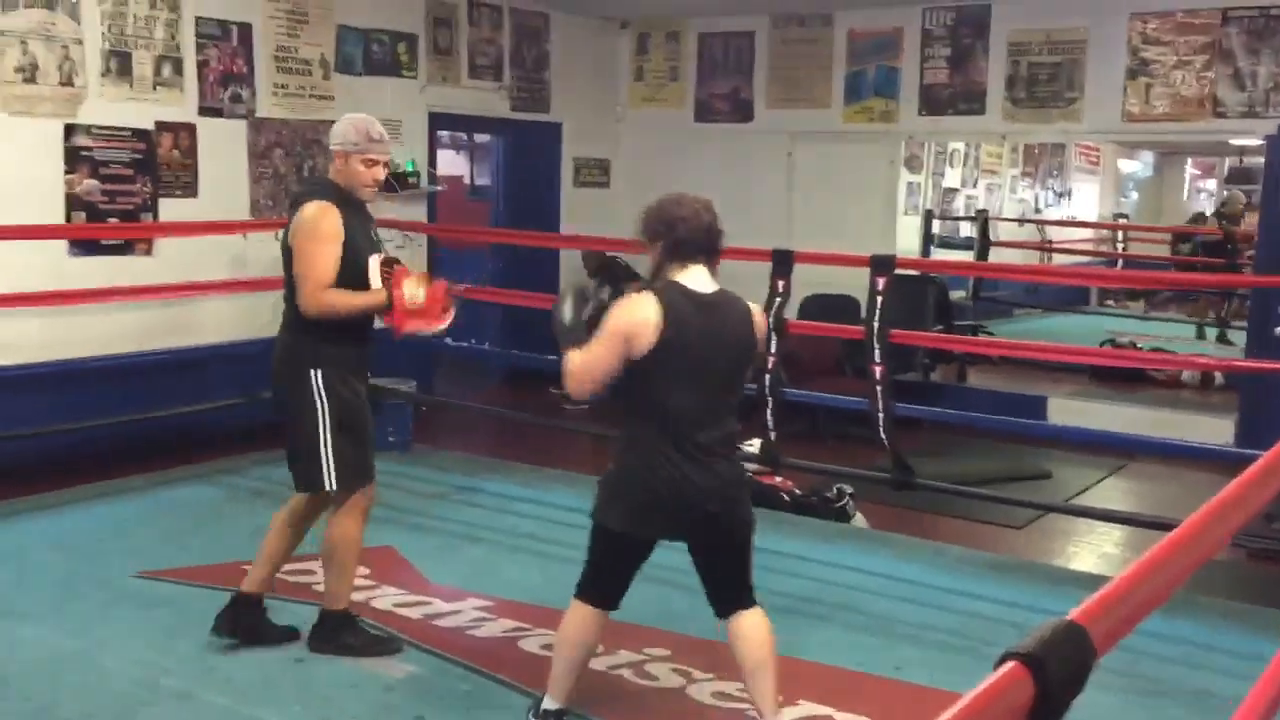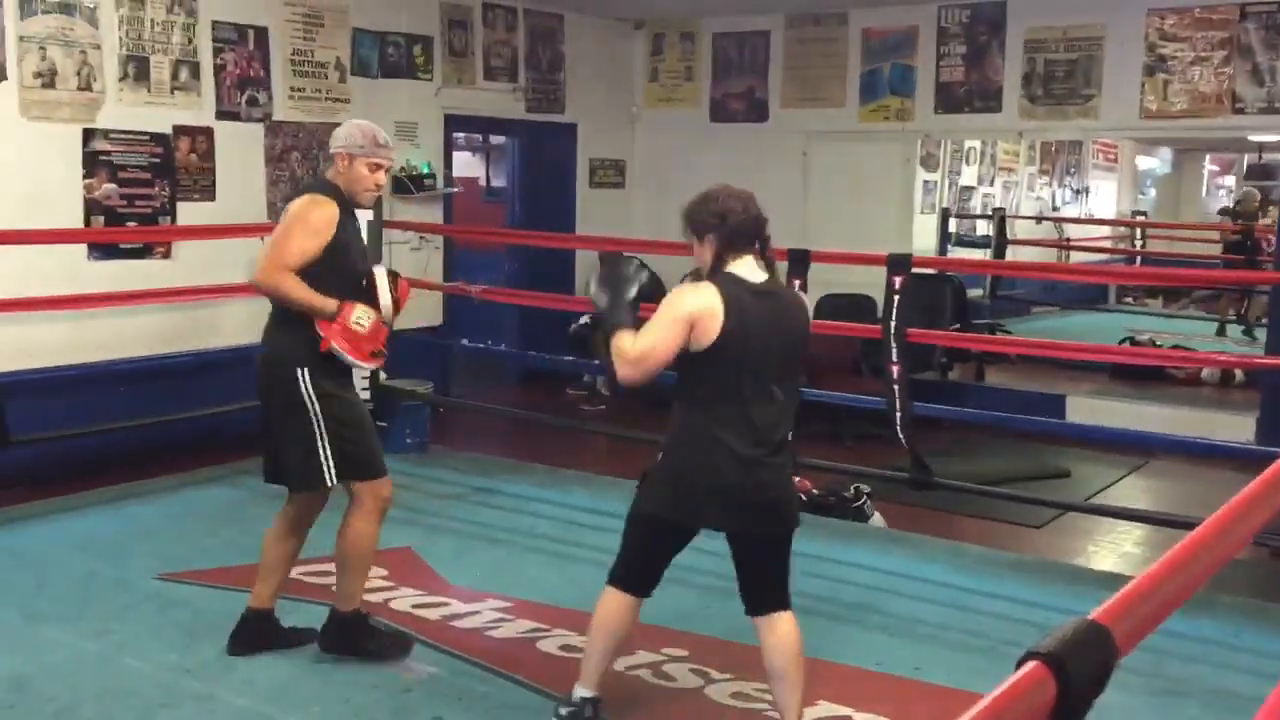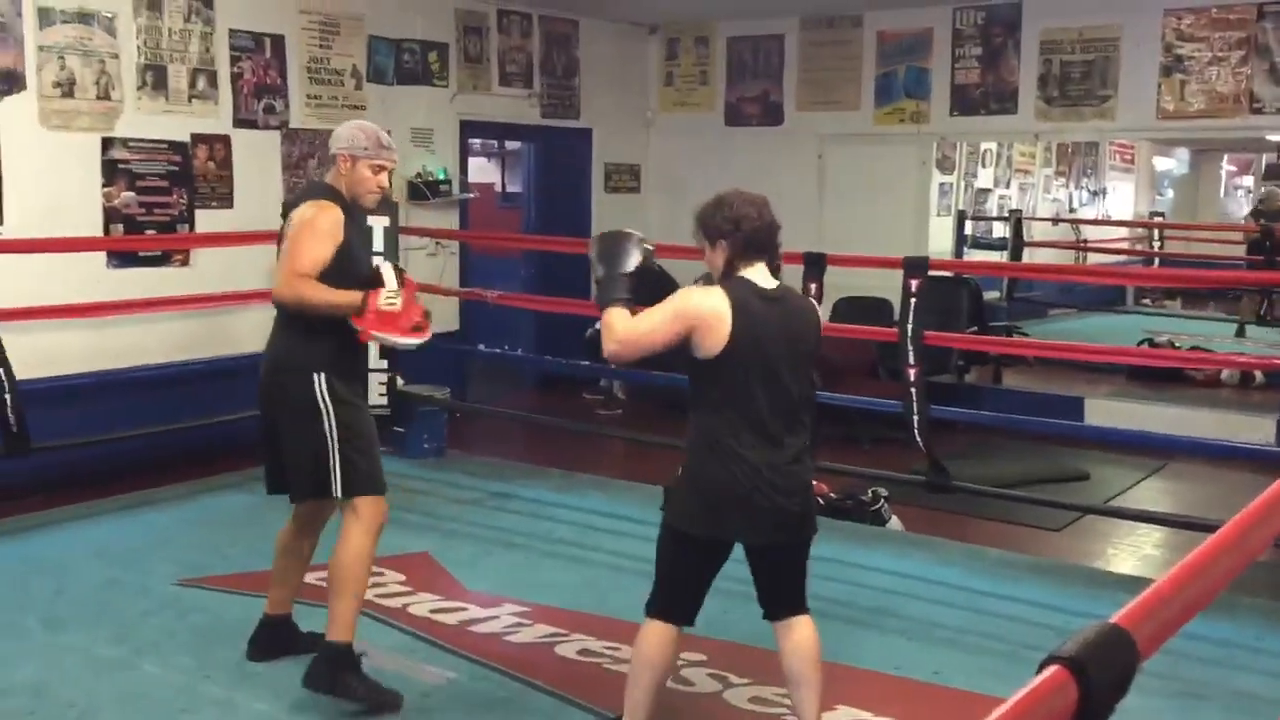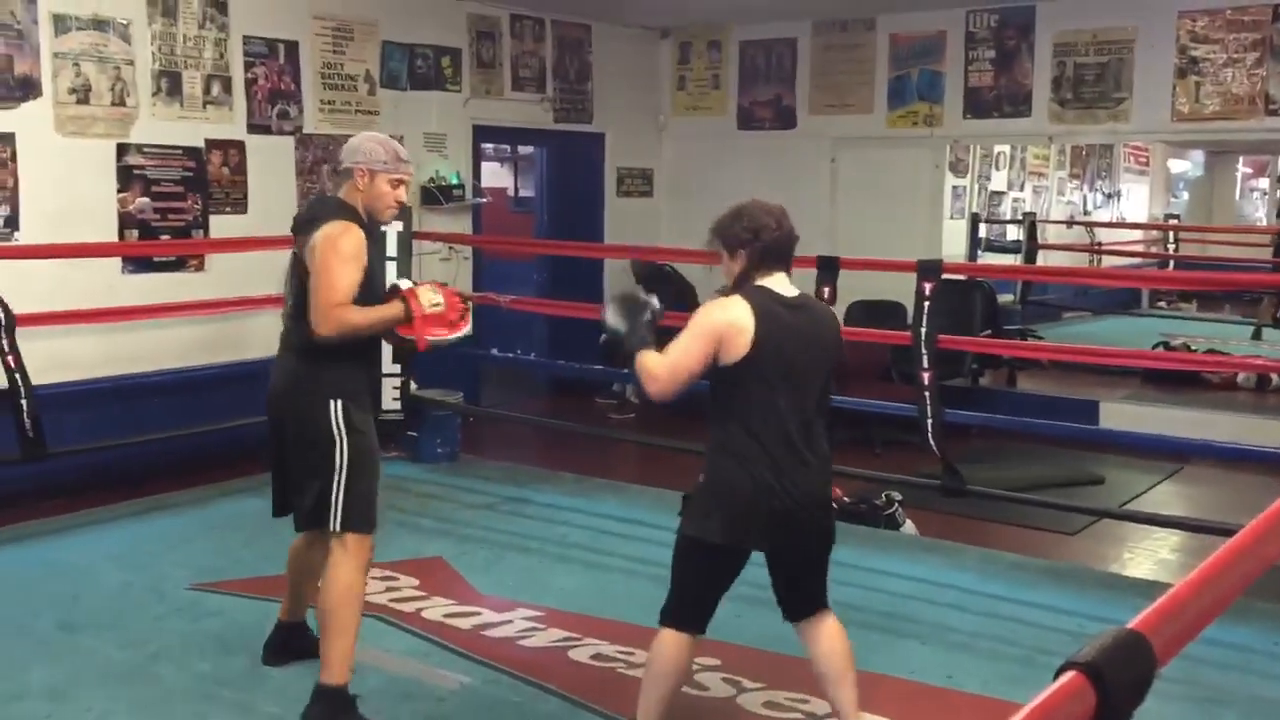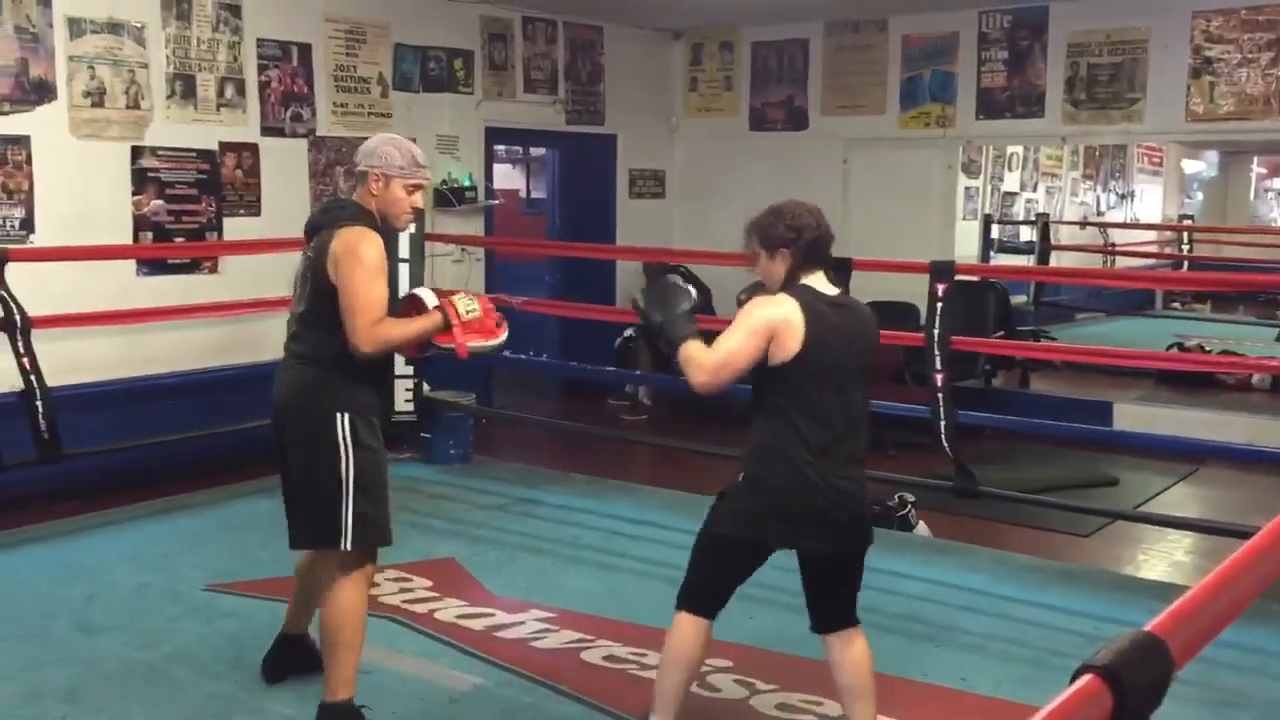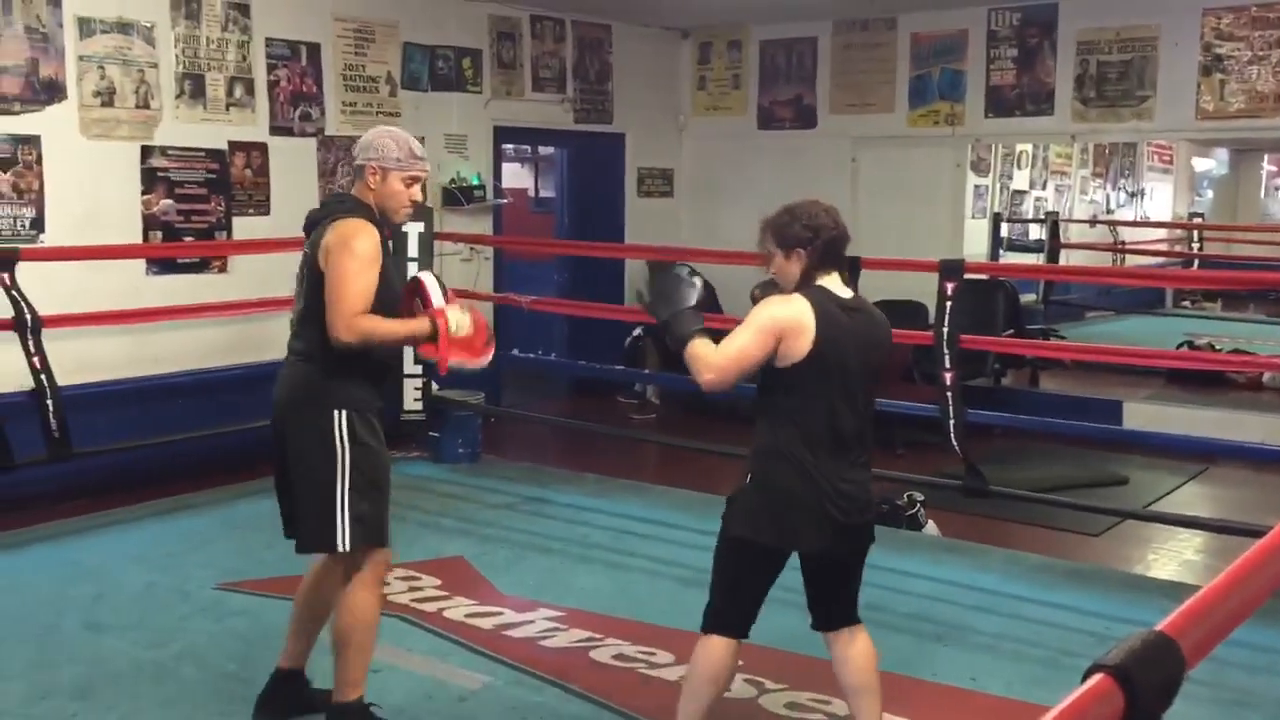
dt=0.2s
person 1, frame 1
left shoulder: (353, 211)
right shoulder: (322, 212)
right elbow: (313, 301)
left wrist: (386, 283)
right wrist: (388, 297)
left hip: (331, 367)
right hip: (318, 369)
left knee: (317, 494)
right knee: (355, 495)
left ankle: (244, 607)
right ankle: (334, 624)
person 1, frame 2
left shoulder: (342, 216)
right shoulder: (317, 206)
right elbow: (270, 275)
left wrist: (373, 299)
right wrist: (336, 311)
left hip: (304, 369)
right hip: (305, 370)
left knee: (306, 496)
right knee: (373, 489)
left ankle: (257, 622)
right ankle: (347, 622)
person 1, frame 3
left shoulder: (339, 215)
right shoulder: (321, 212)
right elbow: (289, 287)
left wrist: (373, 303)
right wrist: (364, 300)
left hip: (302, 373)
right hip: (314, 376)
left knee: (312, 506)
right knee: (365, 507)
left ankle: (275, 628)
right ankle: (336, 660)
person 1, frame 4
left shoulder: (329, 227)
right shoulder: (342, 233)
right elbow: (329, 321)
left wrist: (387, 312)
right wrist: (402, 307)
left hip: (302, 391)
right hip: (326, 398)
left knee: (317, 524)
right knee: (349, 541)
left ankle: (290, 634)
person 1, frame 5
left shoulder: (336, 231)
right shoulder: (361, 240)
right elbow: (368, 338)
left wrist: (416, 325)
right wrist: (440, 317)
left hip: (310, 400)
right hip: (333, 408)
left knee: (330, 540)
right knee: (352, 558)
left ankle: (291, 643)
person 1, frame 6
left shoulder: (351, 230)
right shoulder: (358, 232)
right elbow: (347, 330)
left wrist: (407, 321)
right wrist: (430, 326)
left hip: (317, 403)
right hip: (332, 407)
left knee: (344, 553)
right knee: (368, 562)
person 2, frame 1
left shoulder: (638, 310)
right shoulder: (749, 317)
left elbow: (580, 383)
left wrist: (572, 328)
left hip: (640, 483)
right hip: (719, 487)
left knee: (592, 596)
right knee: (739, 604)
person 2, frame 2
left shoulder: (695, 301)
right shoulder: (796, 305)
left elbow: (630, 368)
left wrist: (616, 306)
left hip: (691, 473)
right hip: (768, 480)
left knee: (627, 583)
right knee: (772, 604)
person 2, frame 3
left shoulder: (701, 304)
right shoulder: (807, 312)
left elbow: (617, 343)
left wrist: (614, 279)
left hip: (712, 486)
right hip: (788, 488)
left knee: (668, 610)
right knee: (790, 611)
person 2, frame 4
left shoulder: (726, 314)
right shoulder: (825, 320)
left elbow: (660, 384)
left wrist: (637, 333)
left hip: (732, 492)
right hip: (806, 493)
left knee: (683, 619)
right knee: (812, 612)
person 2, frame 5
left shoulder: (773, 312)
right shoulder: (863, 319)
left elbow: (705, 375)
left wrist: (673, 320)
left hip: (768, 489)
right hip: (842, 496)
left knee: (696, 606)
right knee: (840, 623)
person 2, frame 6
left shoulder: (783, 312)
right shoulder: (876, 323)
left elbow: (712, 373)
left wrist: (681, 318)
left hip: (776, 493)
right hip: (847, 498)
left knee: (724, 623)
right knee: (843, 620)
